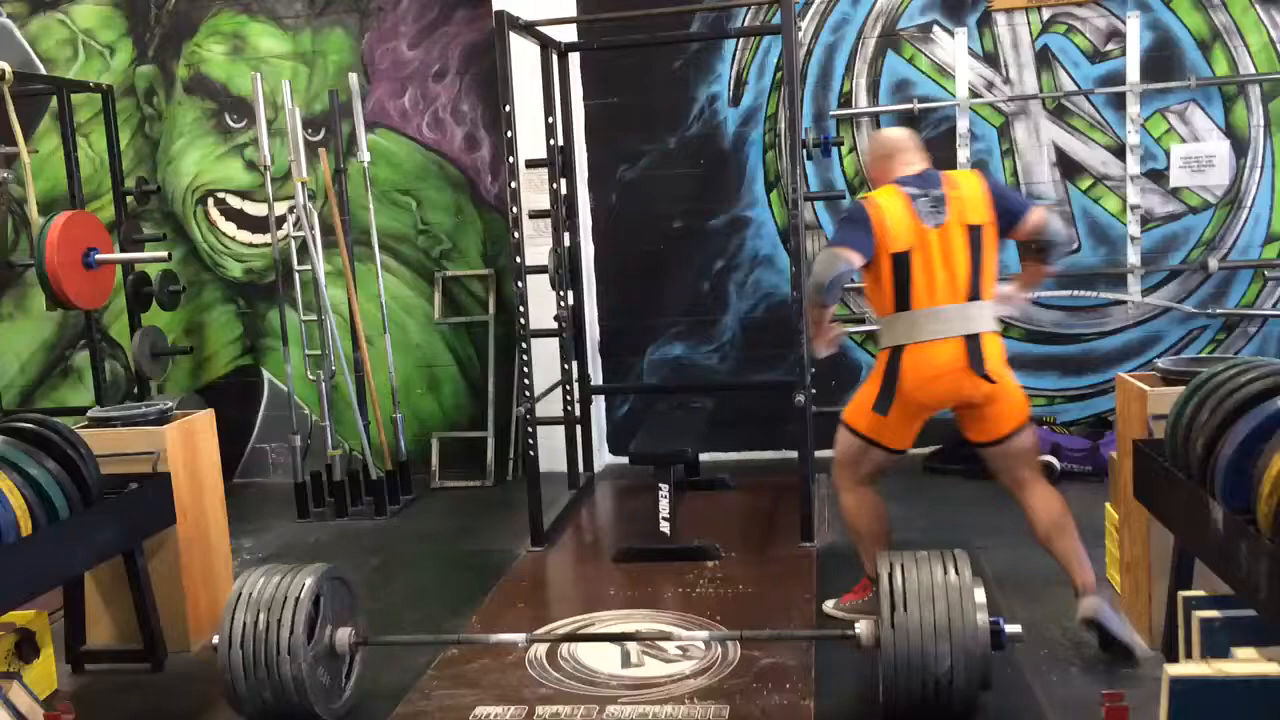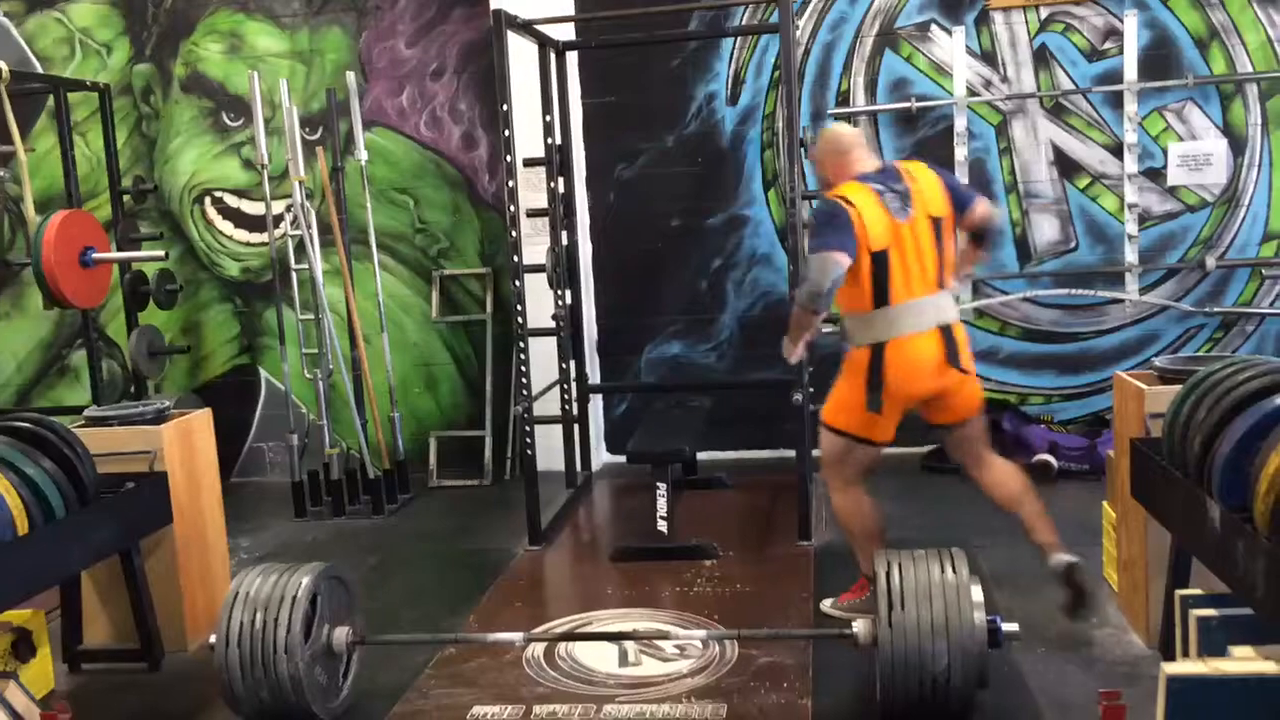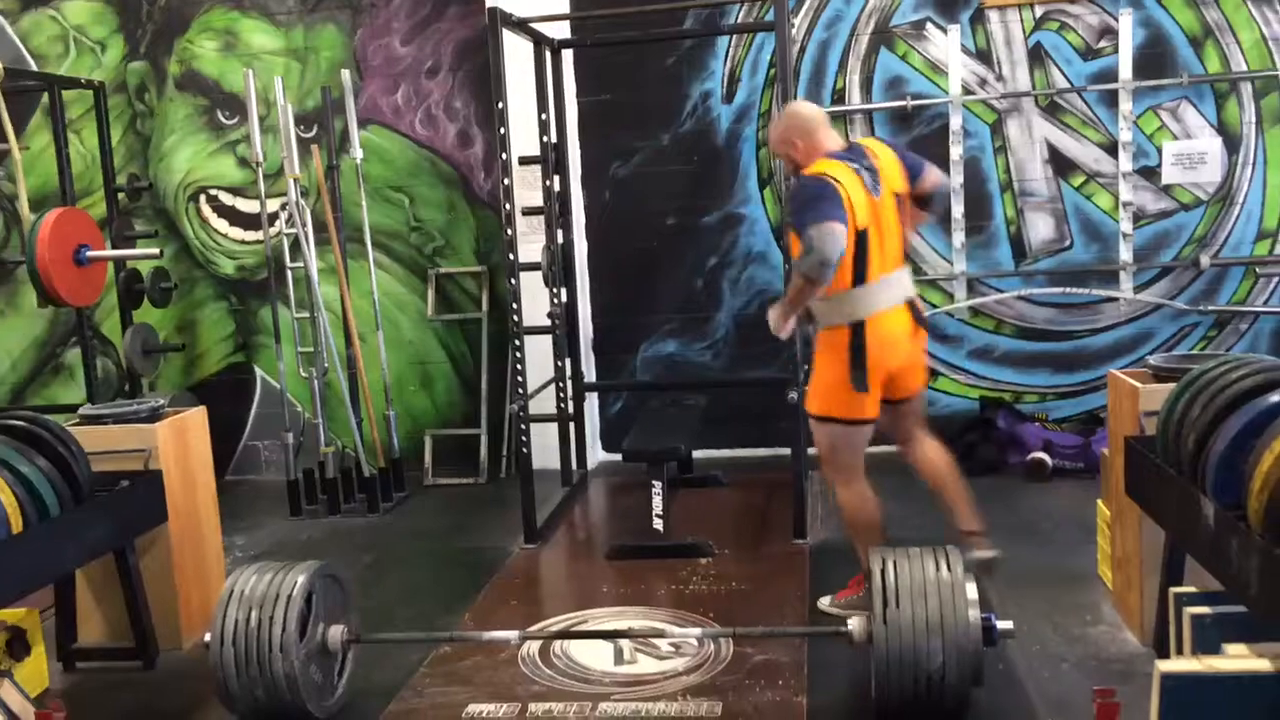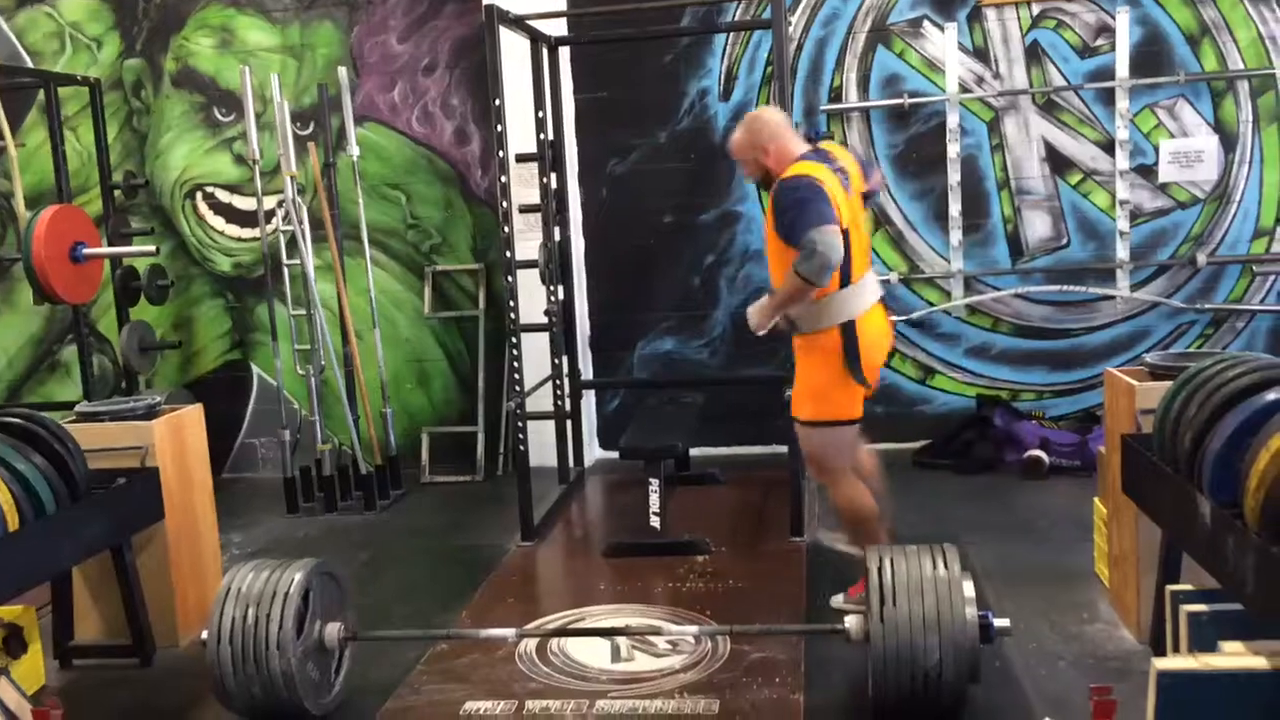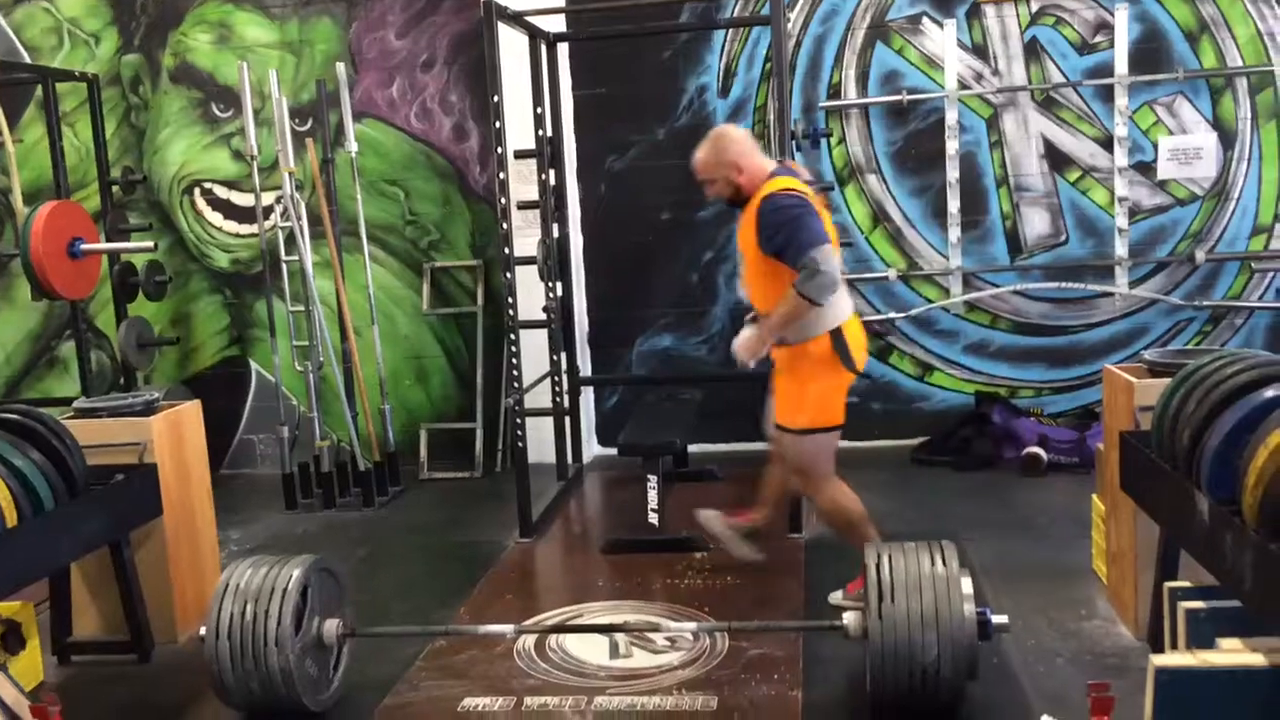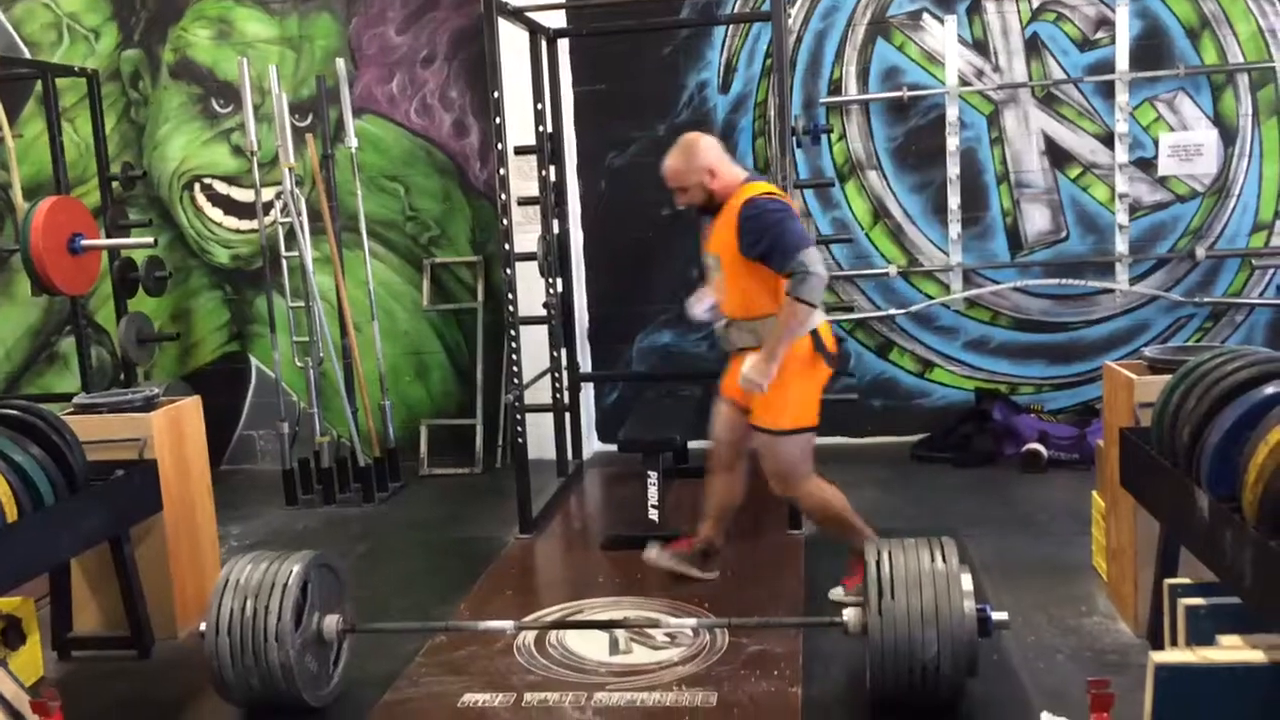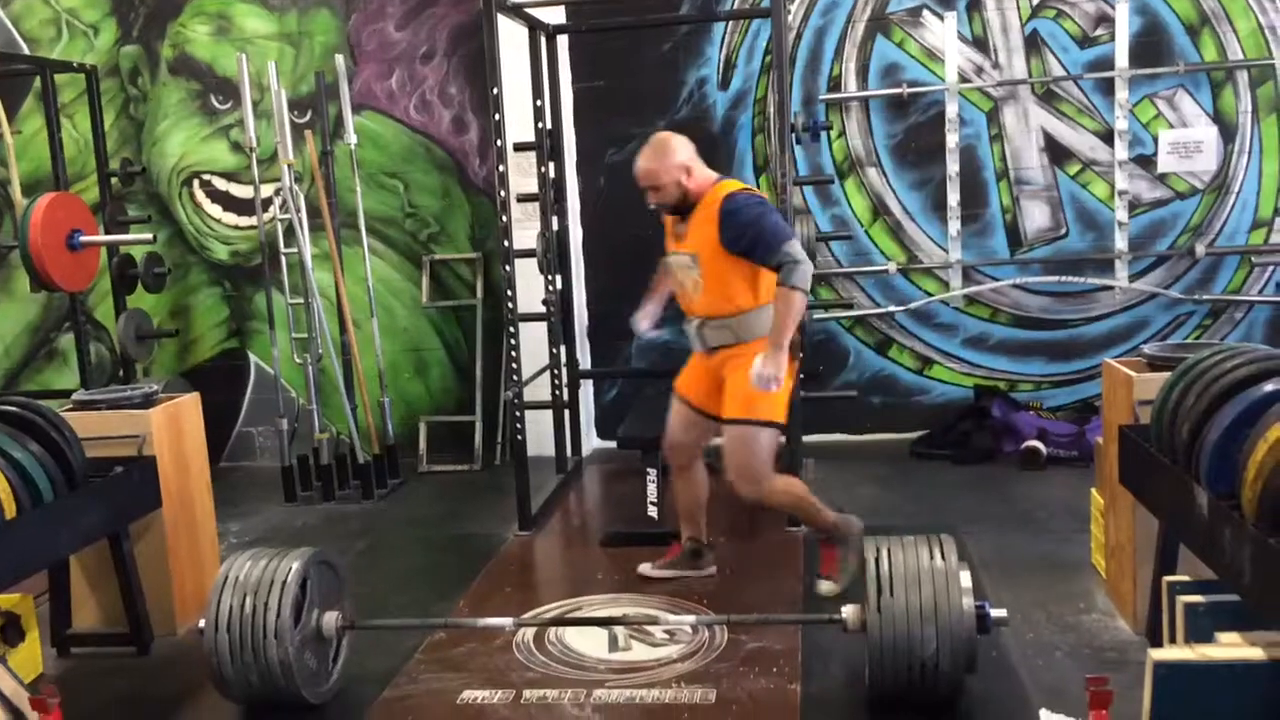
dt=0.1s
person 1, frame 1
left shoulder: (868, 209)
right shoulder: (977, 187)
left elbow: (827, 278)
right elbow: (1047, 235)
left wrist: (820, 331)
right wrist: (1023, 285)
left hip: (913, 364)
right hip: (980, 358)
left knee: (851, 473)
right knee: (1028, 483)
left ankle: (876, 591)
right ankle: (1090, 598)
person 1, frame 2
left shoulder: (837, 210)
right shoulder: (928, 179)
left elbow: (821, 282)
right elbow: (985, 222)
left wrist: (796, 335)
right wrist: (960, 263)
left hip: (884, 359)
right hip: (945, 344)
left knee: (841, 474)
right knee: (980, 457)
left ankle: (877, 588)
right ankle: (1058, 556)
person 1, frame 3
left shoulder: (814, 186)
right shoulder: (886, 155)
left elbow: (824, 255)
right elbow: (938, 187)
left wrist: (786, 309)
left hip: (852, 337)
right hip: (901, 319)
left knee: (841, 470)
right knee: (914, 437)
right ankle: (974, 540)
person 1, frame 4
left shoulder: (796, 187)
right shoulder: (833, 157)
left elbow: (825, 256)
right elbow: (869, 181)
left wrist: (774, 306)
left hip: (835, 339)
right hip: (864, 323)
left knee: (830, 467)
right knee: (841, 438)
right ankle: (863, 539)
person 1, frame 5
left shoulder: (780, 205)
right shoulder: (778, 185)
left elbow: (821, 275)
left wrist: (763, 335)
left hip: (814, 348)
right hip: (794, 344)
left knee: (811, 476)
right knee: (783, 442)
right ankle: (752, 524)
person 1, frame 6
left shoulder: (759, 210)
right shoulder: (733, 201)
left elbow: (809, 277)
left wrist: (769, 357)
right wrist: (713, 288)
left hip: (789, 352)
right hip: (755, 351)
left knee: (790, 479)
right knee: (722, 452)
right ankle: (703, 549)
person 1, frame 7
left shoulder: (734, 207)
right shoulder: (678, 207)
left elbow: (795, 267)
left wrist: (774, 352)
right wrist: (654, 301)
left hip: (758, 352)
right hip: (712, 350)
left knee: (750, 480)
right knee: (678, 452)
left ankle: (838, 531)
right ankle: (693, 549)
